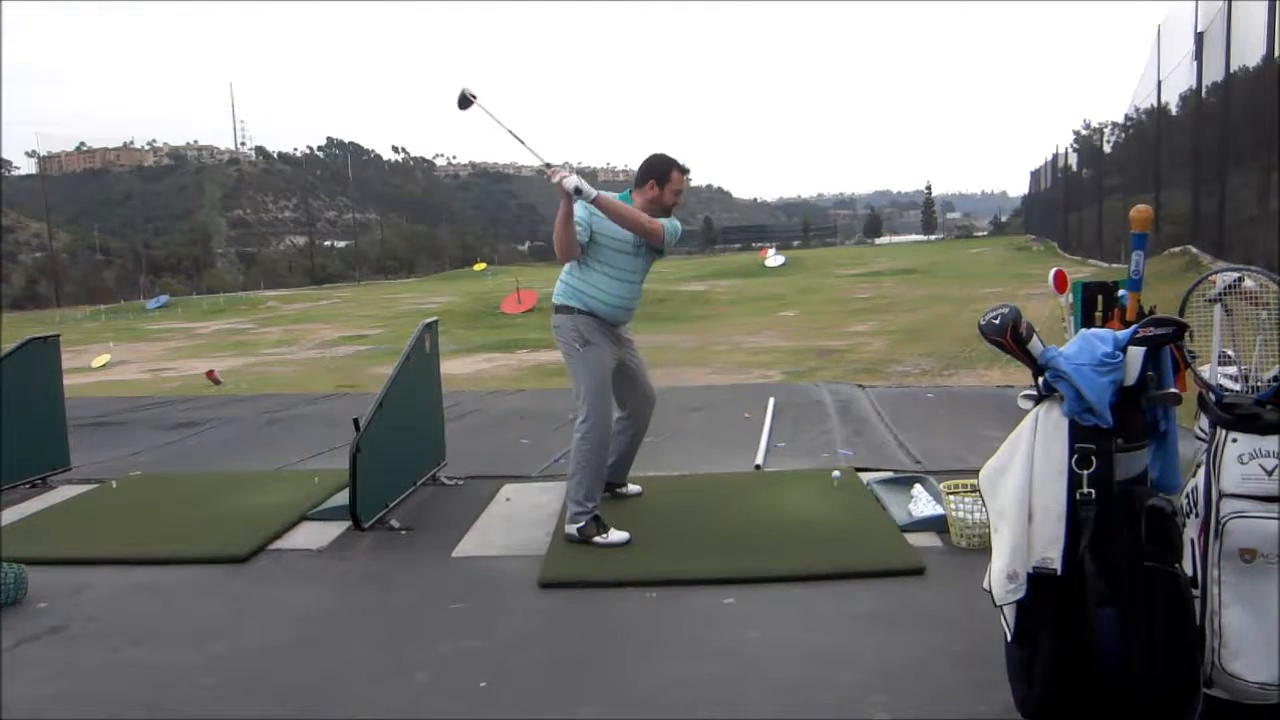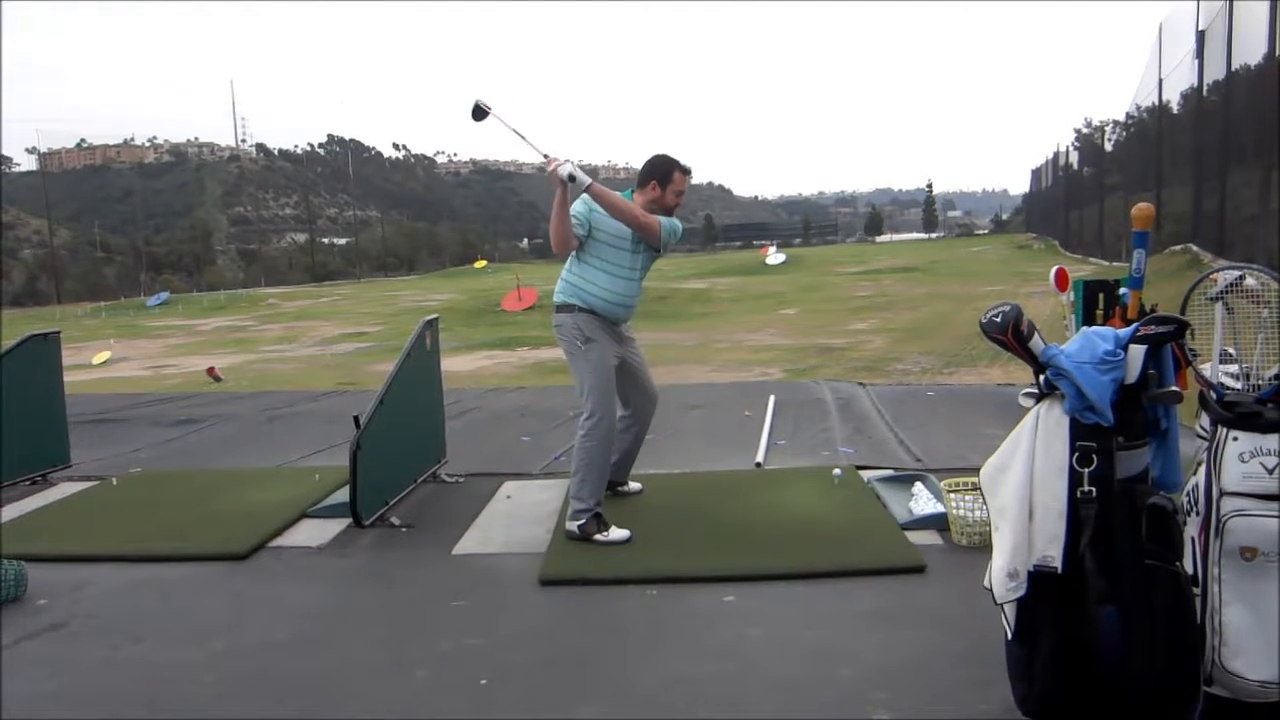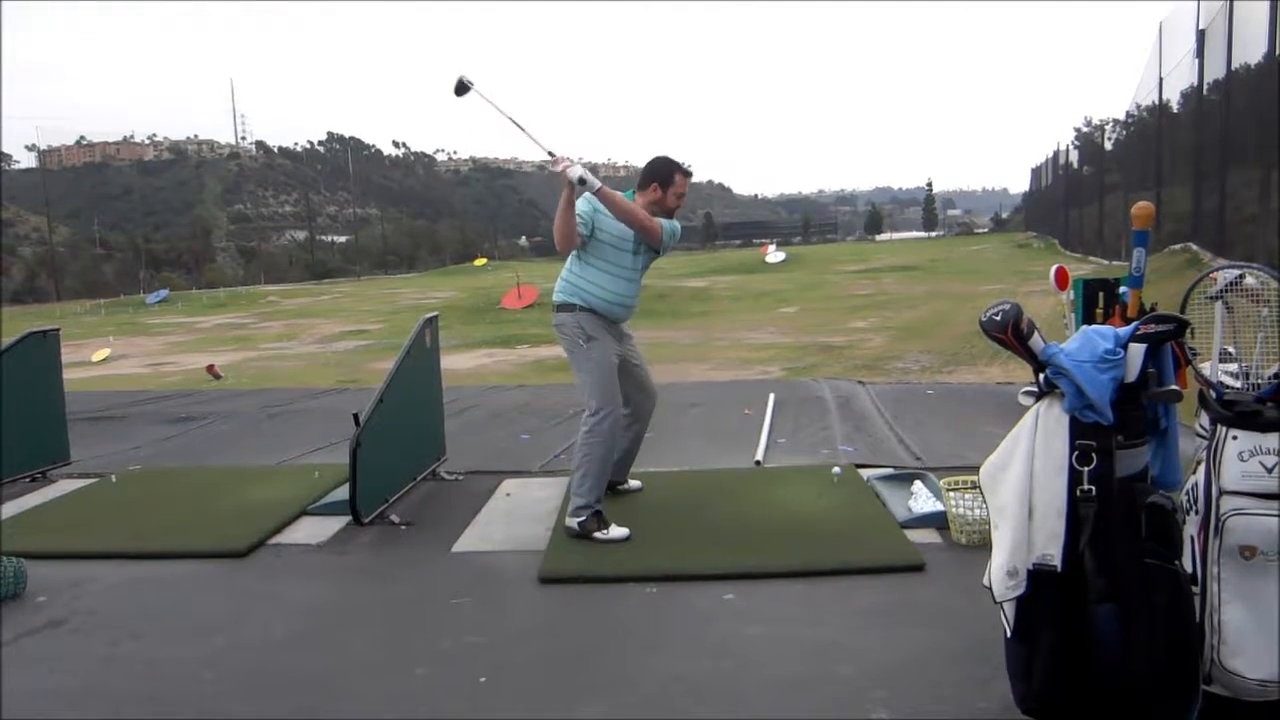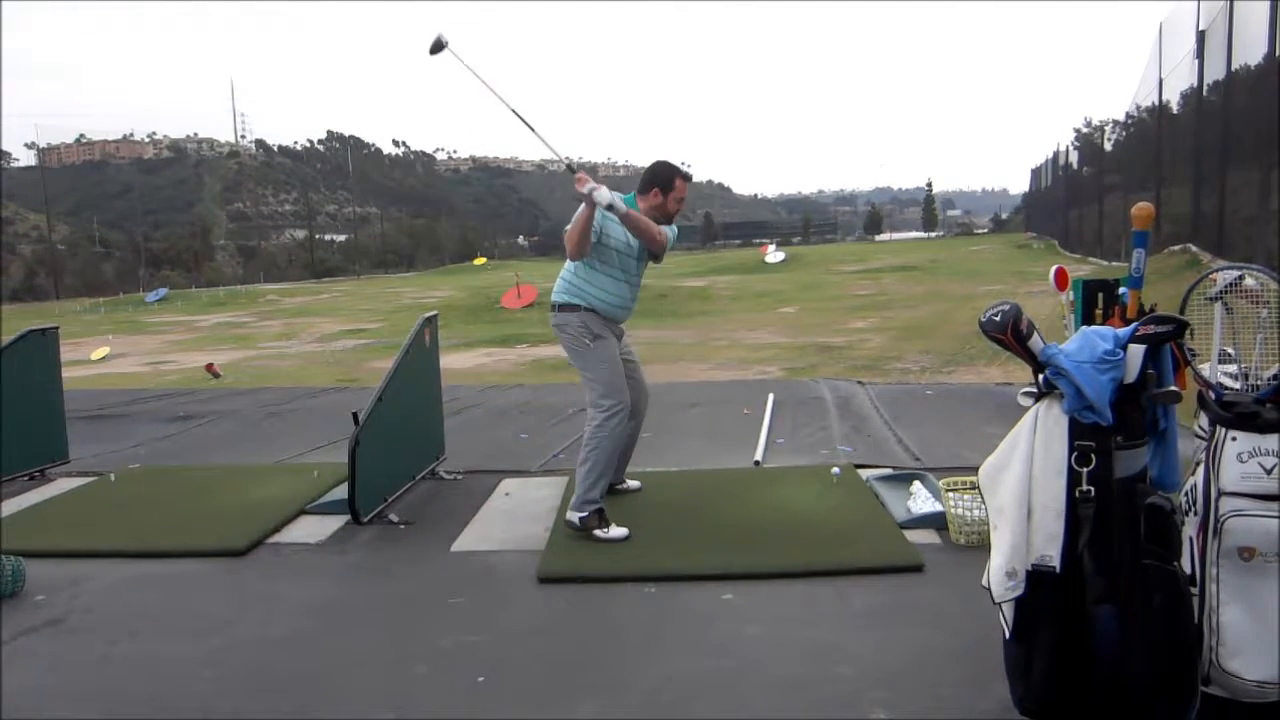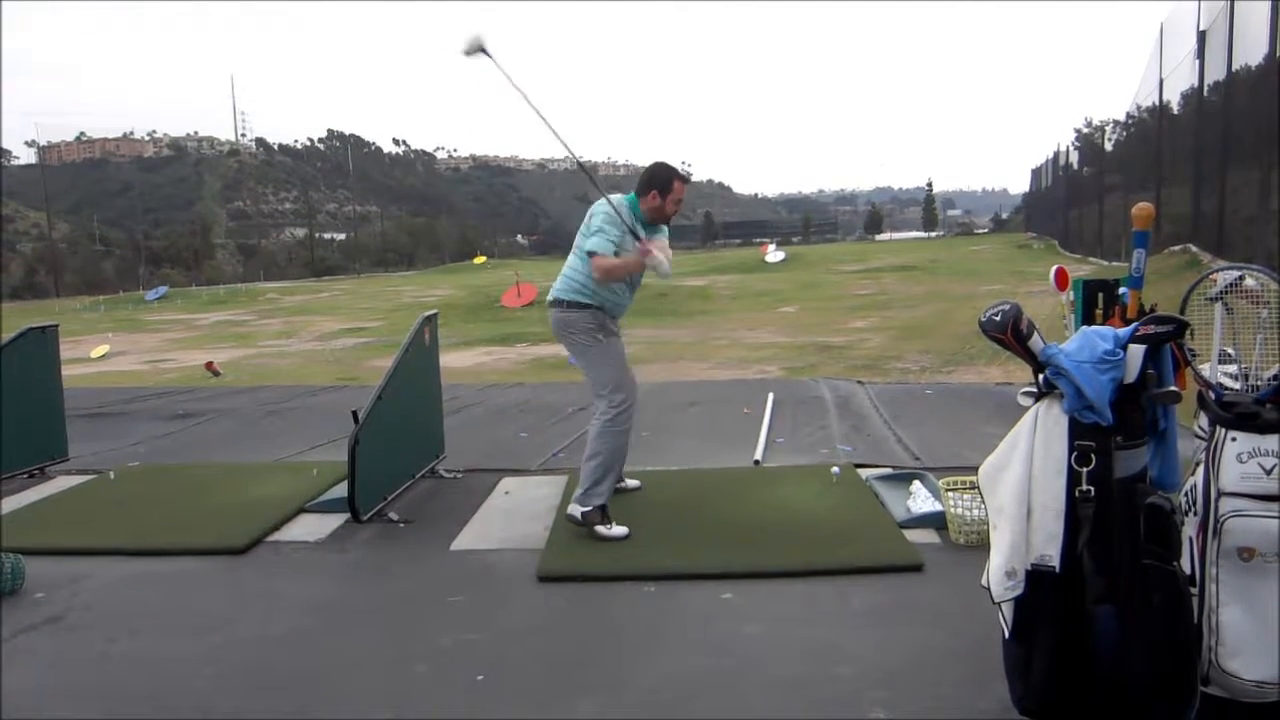
dt=0.3s
person 1, frame 1
left shoulder: (669, 227)
right shoulder: (591, 208)
left elbow: (641, 226)
right elbow: (565, 254)
left wrist: (590, 193)
right wrist: (568, 200)
left hip: (615, 327)
right hip: (579, 322)
left knee: (640, 402)
right knee: (596, 415)
left ankle: (610, 478)
right ankle: (581, 519)
person 1, frame 2
left shoulder: (670, 227)
right shoulder: (591, 204)
left elbow: (638, 220)
right elbow: (561, 247)
left wrist: (587, 183)
right wrist: (563, 190)
left hip: (616, 325)
right hip: (580, 320)
left knee: (643, 401)
right knee: (600, 413)
left ankle: (611, 477)
right ankle: (582, 516)
person 1, frame 3
left shoulder: (669, 228)
right shoulder: (593, 204)
left elbow: (642, 224)
right elbow: (565, 245)
left wrist: (595, 185)
right wrist: (570, 190)
left hip: (614, 325)
right hip: (579, 318)
left knee: (642, 399)
right knee: (604, 409)
left ankle: (611, 476)
right ankle: (582, 513)
person 1, frame 4
left shoulder: (665, 230)
right shoulder: (600, 208)
left elbow: (653, 239)
right elbow: (574, 252)
left wrist: (616, 207)
right wrist: (590, 204)
left hip: (607, 323)
right hip: (579, 317)
left knee: (635, 398)
right knee: (612, 405)
left ankle: (609, 476)
right ankle: (585, 509)
person 1, frame 5
left shoulder: (654, 225)
right shoulder: (609, 210)
left elbow: (657, 253)
right elbow: (601, 272)
left wrist: (646, 254)
right wrist: (635, 257)
left hip: (576, 312)
right hip: (581, 312)
left knee: (617, 394)
right knee: (616, 403)
left ankle: (608, 475)
right ankle: (588, 504)
